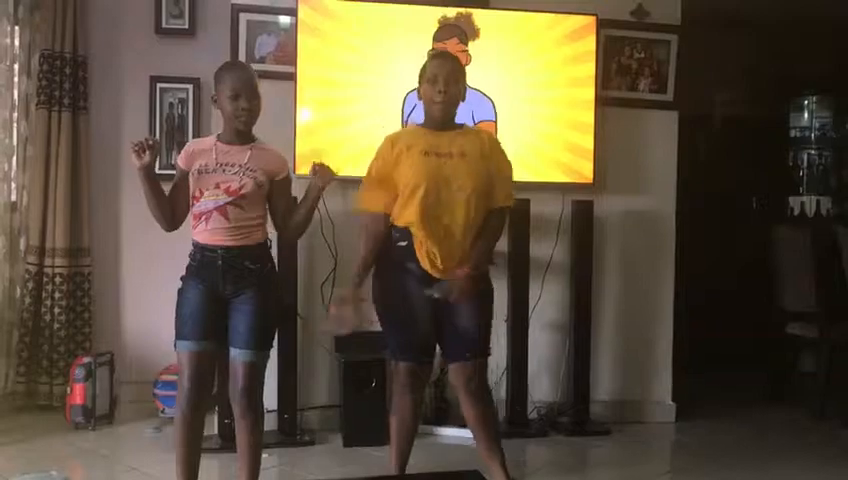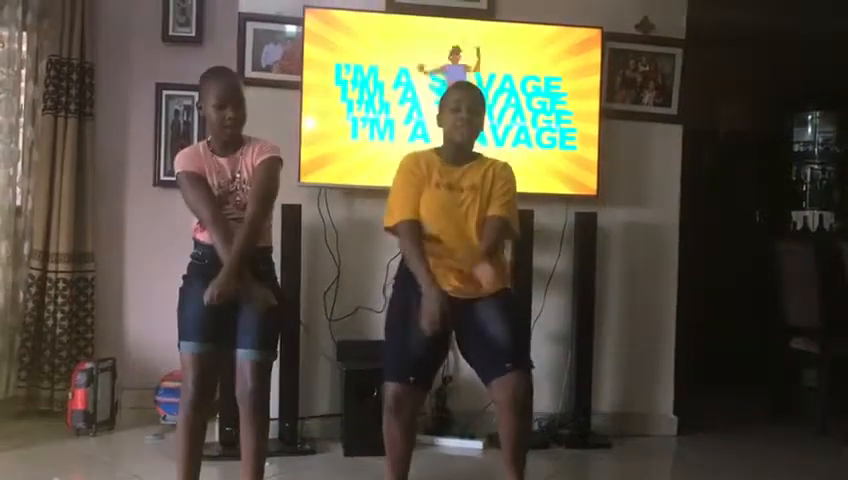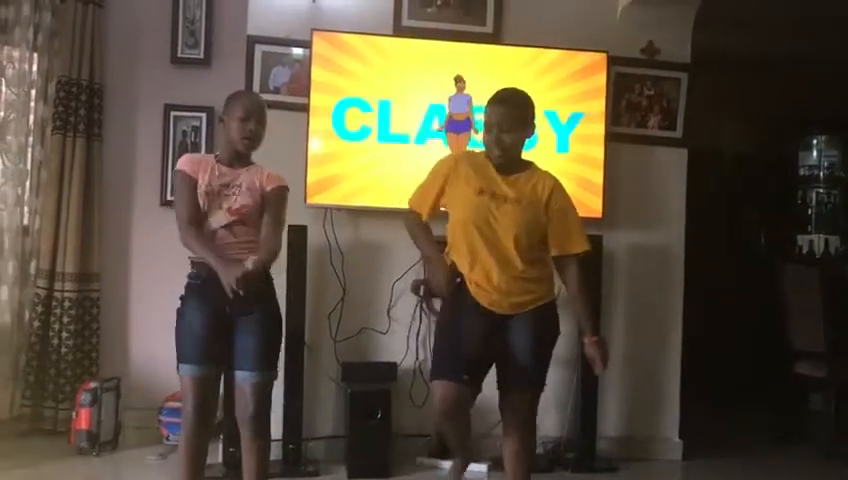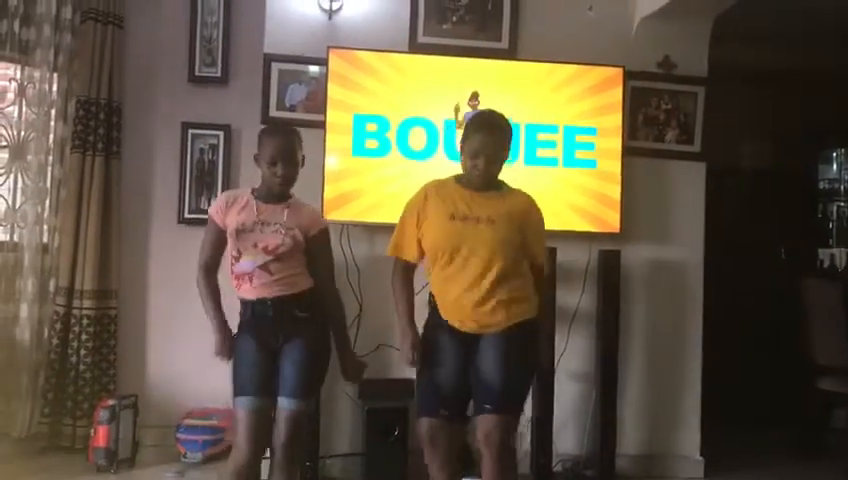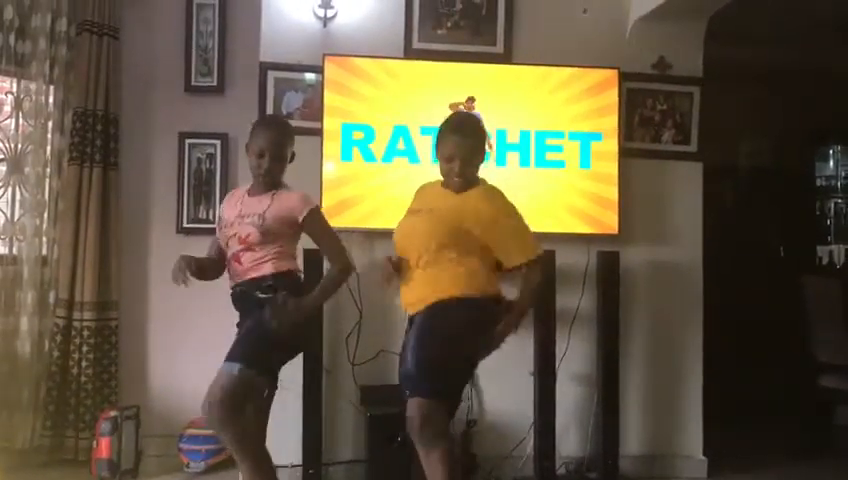
dt=1s
person 1, frame 1
left shoulder: (486, 144)
right shoulder: (397, 144)
left elbow: (496, 215)
right elbow: (376, 220)
left wrist: (469, 270)
right wrist: (354, 285)
left hip: (465, 275)
right hip: (407, 269)
left knee: (469, 377)
right knee: (408, 373)
person 1, frame 2
left shoulder: (498, 172)
right shoulder: (415, 165)
left elbow: (498, 228)
right elbow: (406, 233)
left wrist: (484, 261)
right wrist: (430, 290)
left hip: (486, 294)
right hip: (422, 289)
left knee: (515, 391)
right knee: (398, 396)
person 1, frame 3
left shoulder: (546, 188)
right shoulder: (456, 167)
left elbow: (567, 262)
right elbow: (414, 215)
left wrist: (589, 331)
right wrist: (435, 258)
left hip: (530, 311)
right hip: (470, 300)
left knee: (519, 414)
right knee: (445, 401)
person 1, frame 4
left shoulder: (522, 207)
right shoulder: (430, 196)
left elbow: (537, 270)
right elbow: (402, 265)
left wrist: (532, 331)
right wrist: (406, 327)
left hip: (508, 329)
right hip: (447, 327)
left knee: (494, 435)
right knee: (434, 432)
person 1, frame 5
left shoulder: (489, 201)
right shoulder: (423, 194)
left elbow: (531, 264)
left wrist: (513, 317)
right wrist: (395, 265)
left hip: (462, 311)
right hip: (426, 318)
left knee: (423, 419)
right knee: (428, 424)
person 2, frame 1
left shoulder: (272, 161)
right shoulder: (193, 152)
left elbow: (289, 231)
right elbow: (169, 221)
left wrist: (315, 190)
right wrist: (146, 172)
left hip: (251, 273)
right hip: (201, 271)
left knee: (246, 389)
right knee: (191, 387)
person 2, frame 2
left shoulder: (264, 154)
right shoulder: (190, 159)
left elbow: (255, 217)
right elbow: (213, 222)
left wrist: (231, 275)
right wrist: (241, 278)
left hip: (256, 270)
right hip: (206, 268)
left knee: (253, 390)
right knee: (195, 388)
person 2, frame 3
left shoulder: (270, 182)
right shoulder: (192, 166)
left elbow: (272, 239)
right elbow: (188, 230)
left wrist: (257, 264)
right wrist: (223, 263)
left hip: (255, 293)
right hip: (204, 288)
left knee: (254, 410)
right knee: (196, 408)
person 2, frame 4
left shoulder: (309, 219)
right shoulder: (228, 205)
left elbow: (327, 287)
right elbow: (206, 268)
left wrist: (345, 349)
right wrist: (218, 324)
left hip: (302, 324)
right hip: (253, 324)
left knee: (287, 440)
right knee: (249, 443)
person 2, frame 5
left shoulder: (295, 202)
right shoulder: (233, 200)
left elbow: (341, 263)
right elbow: (216, 264)
left wrist: (307, 306)
right wrist: (190, 260)
left hip: (276, 308)
right hip: (250, 311)
left knee: (218, 407)
right knee: (247, 432)
